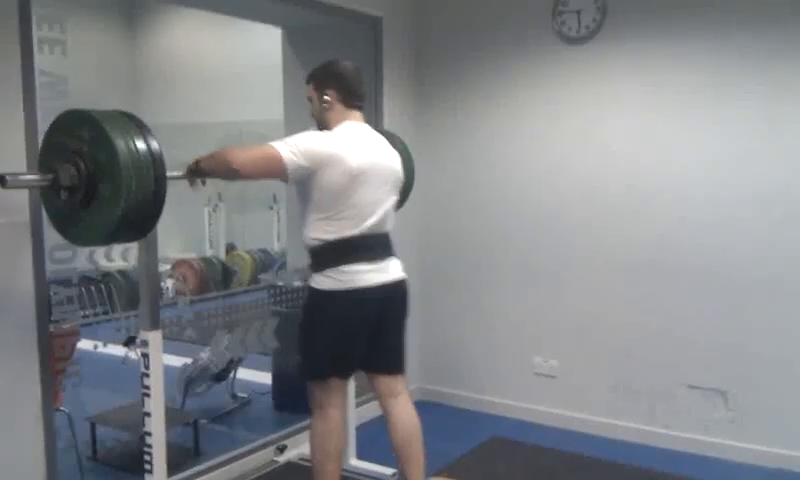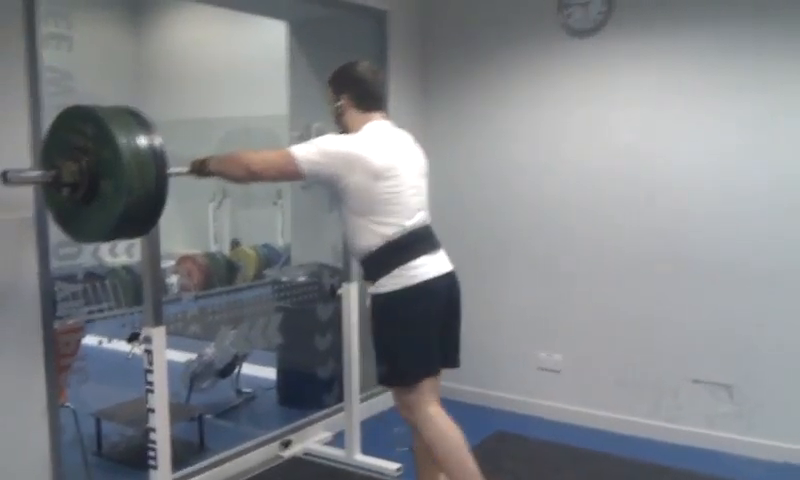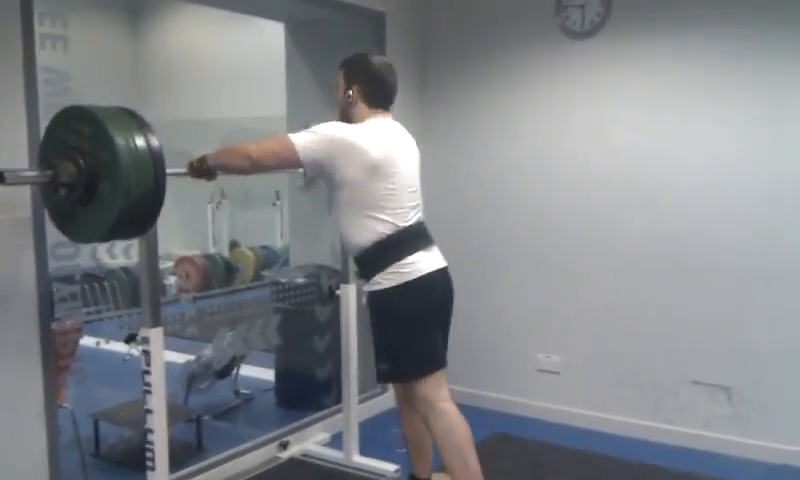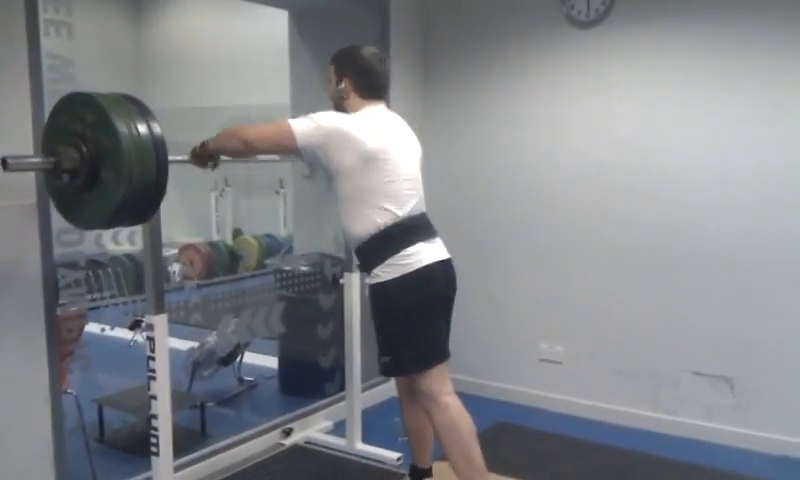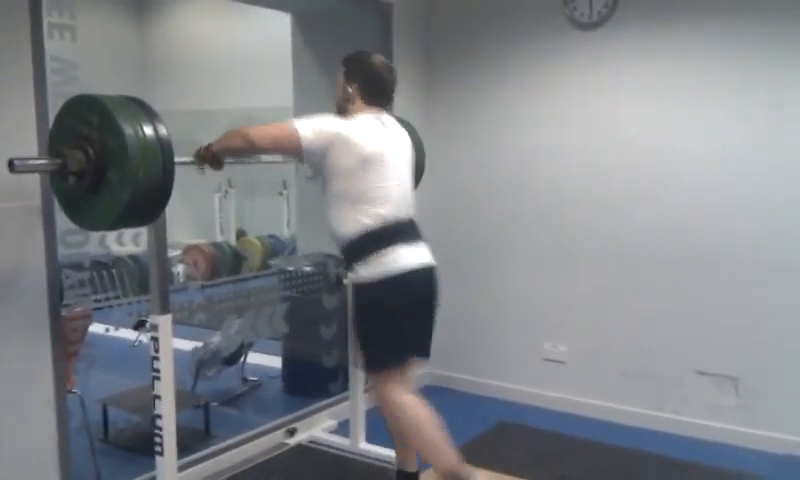
dt=0.7s
person 1, frame 1
left shoulder: (321, 147)
right shoulder: (388, 151)
left elbow: (239, 163)
left wrist: (199, 166)
left hip: (341, 290)
right hip: (390, 283)
left knee: (326, 403)
right knee: (394, 393)
person 1, frame 2
left shoulder: (344, 150)
right shoulder: (405, 142)
left elbow: (256, 167)
left wrist: (207, 164)
left hip: (404, 290)
right hip: (438, 277)
left knee: (418, 406)
right knee: (424, 396)
person 1, frame 3
left shoulder: (342, 138)
right shoulder: (395, 135)
left elbow: (255, 156)
left wrist: (206, 162)
right wrist: (318, 170)
left hip: (401, 286)
right hip: (427, 275)
left knee: (431, 398)
right knee: (410, 389)
person 1, frame 4
left shoulder: (339, 129)
right shoulder: (393, 125)
left elbow: (251, 138)
left wrist: (207, 148)
left hip: (403, 277)
right hip: (427, 266)
left knee: (434, 391)
right knee: (411, 382)
person 1, frame 5
left shoulder: (335, 132)
right shoulder: (395, 133)
left elbow: (253, 137)
left wrist: (211, 152)
left hip: (382, 276)
right hip: (418, 268)
left knee: (389, 388)
right knee: (394, 379)
